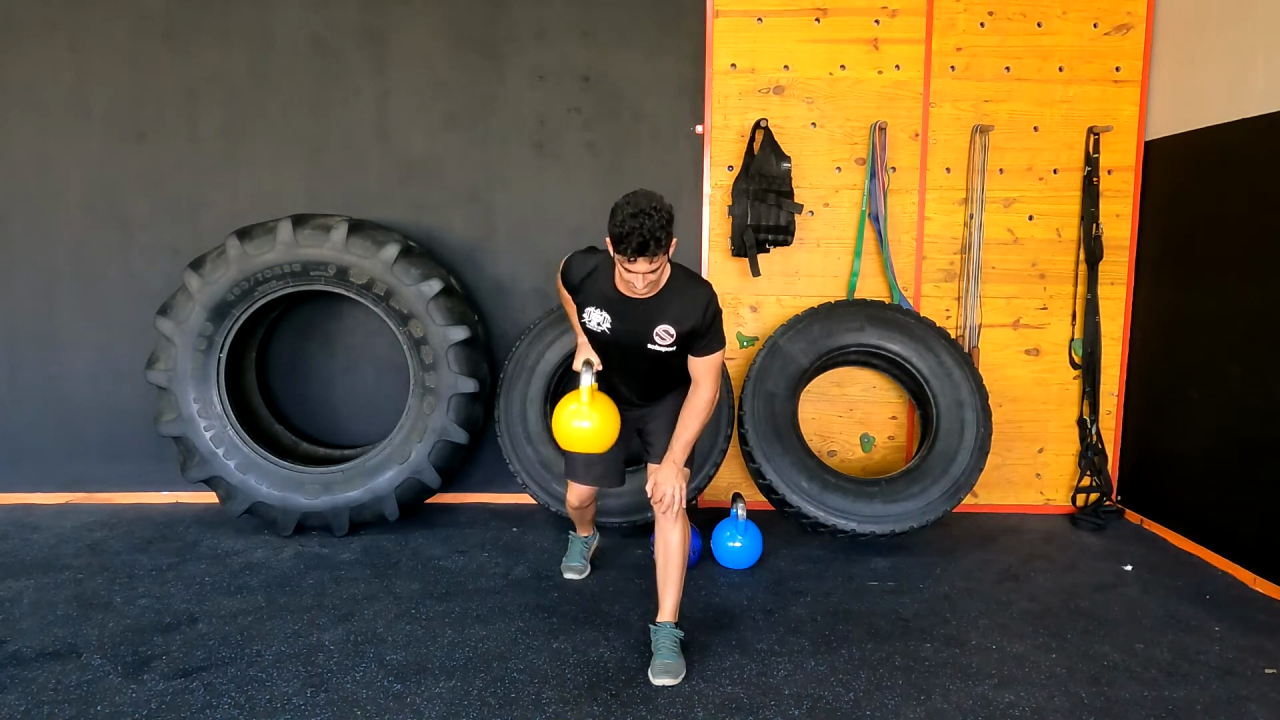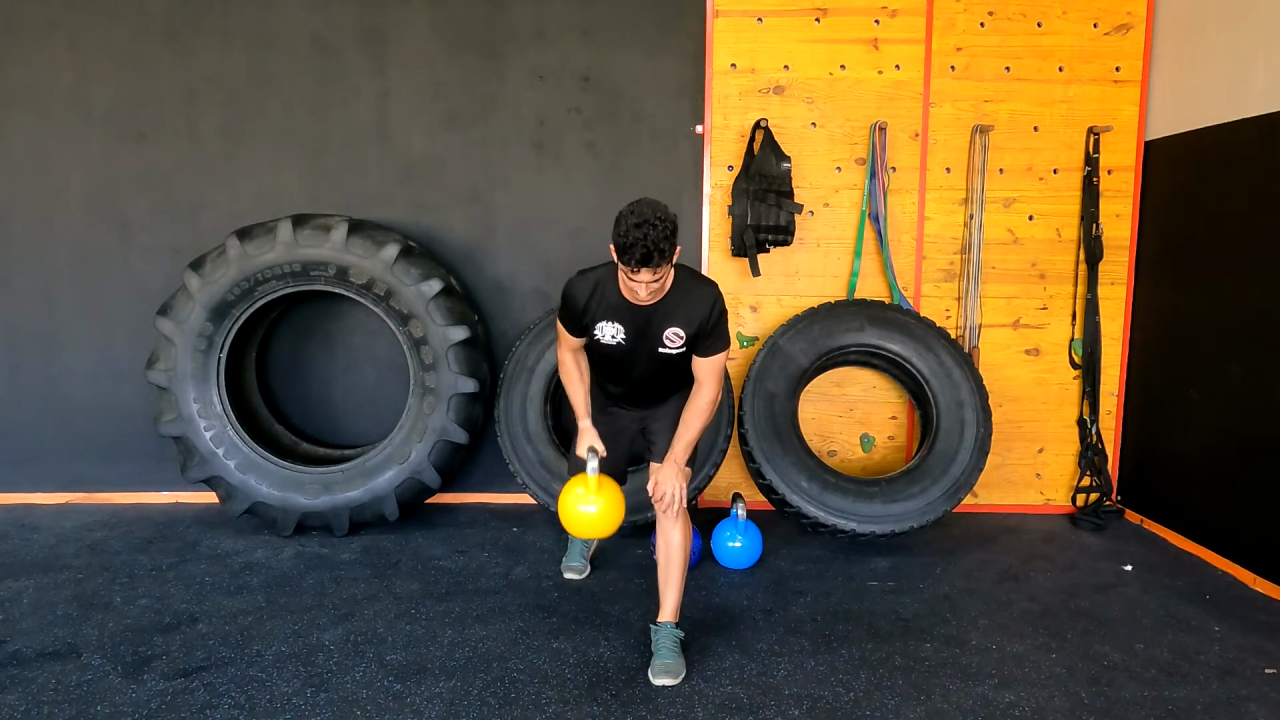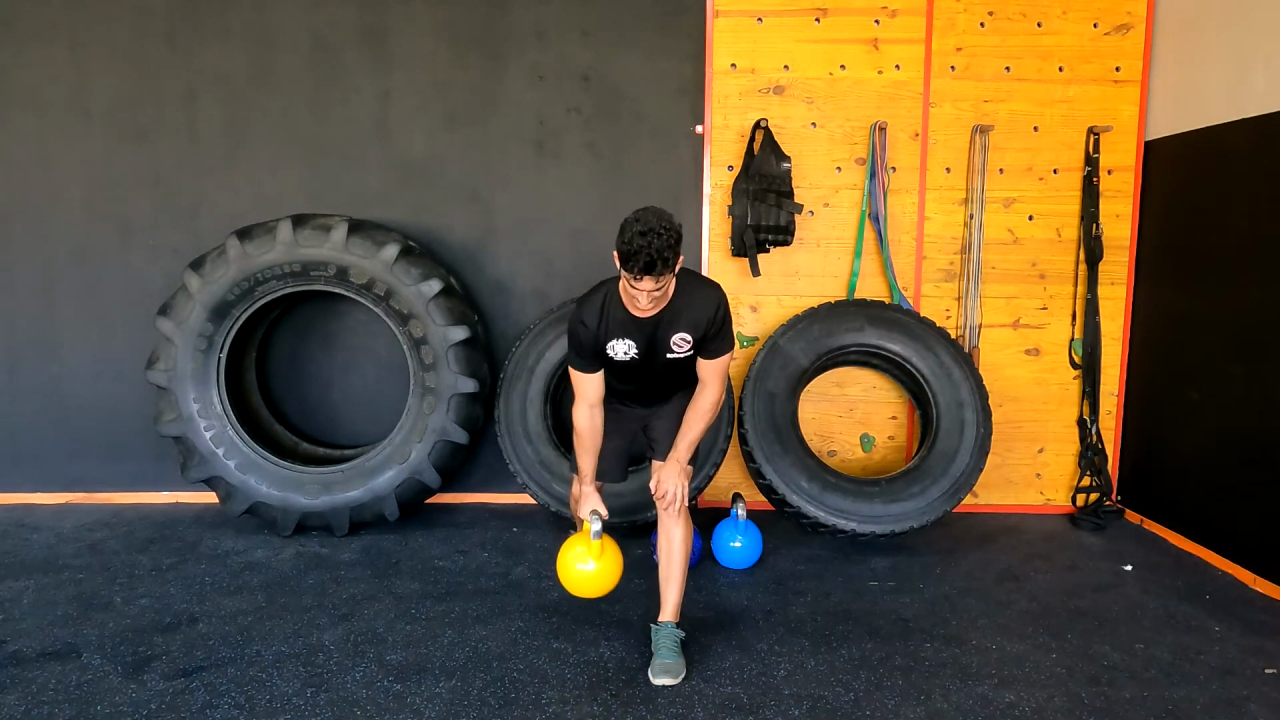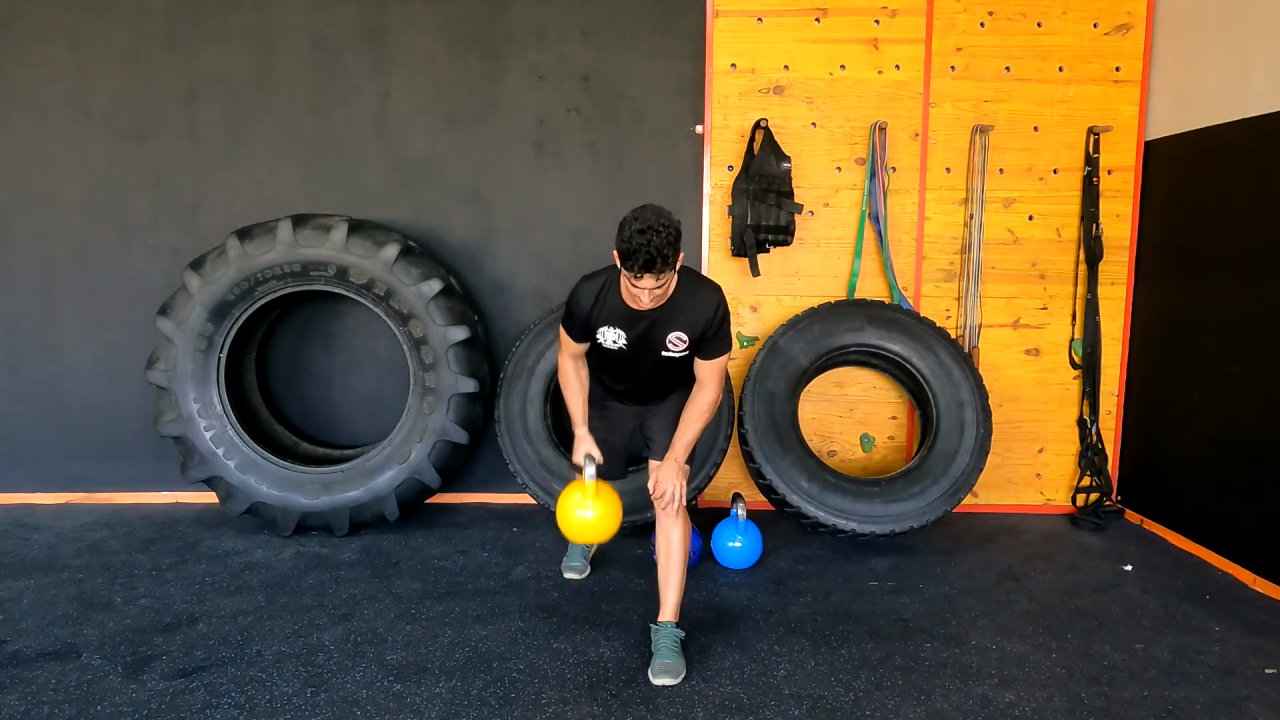
dt=0.5s
person 1, frame 1
left shoulder: (696, 300)
right shoulder: (584, 270)
left elbow: (705, 386)
left wrist: (674, 461)
right wrist: (582, 339)
left hip: (668, 402)
right hip: (602, 395)
left knee: (669, 500)
right knee: (578, 497)
left ankle: (666, 631)
right ankle: (584, 536)
person 1, frame 2
left shoulder: (702, 300)
right shoulder: (585, 290)
left elbow: (708, 385)
right elbow: (569, 349)
left wrist: (675, 460)
right wrist: (584, 424)
left hip: (672, 403)
right hip: (605, 403)
left knee: (670, 499)
left ankle: (666, 631)
right ankle: (583, 537)
person 1, frame 3
left shoulder: (707, 302)
right shoulder: (590, 314)
left elbow: (711, 385)
right elbow: (588, 405)
left wrist: (677, 460)
right wrist: (587, 486)
left hip: (675, 401)
right hip: (614, 402)
left knee: (672, 498)
right knee: (581, 493)
left ankle: (667, 631)
person 1, frame 4
left shoulder: (706, 302)
right shoulder: (588, 295)
left elbow: (709, 386)
right elbow: (571, 357)
left wrist: (675, 458)
right wrist: (581, 430)
left hip: (672, 400)
right hip: (607, 396)
left knee: (670, 497)
left ankle: (667, 630)
right ankle: (583, 536)
